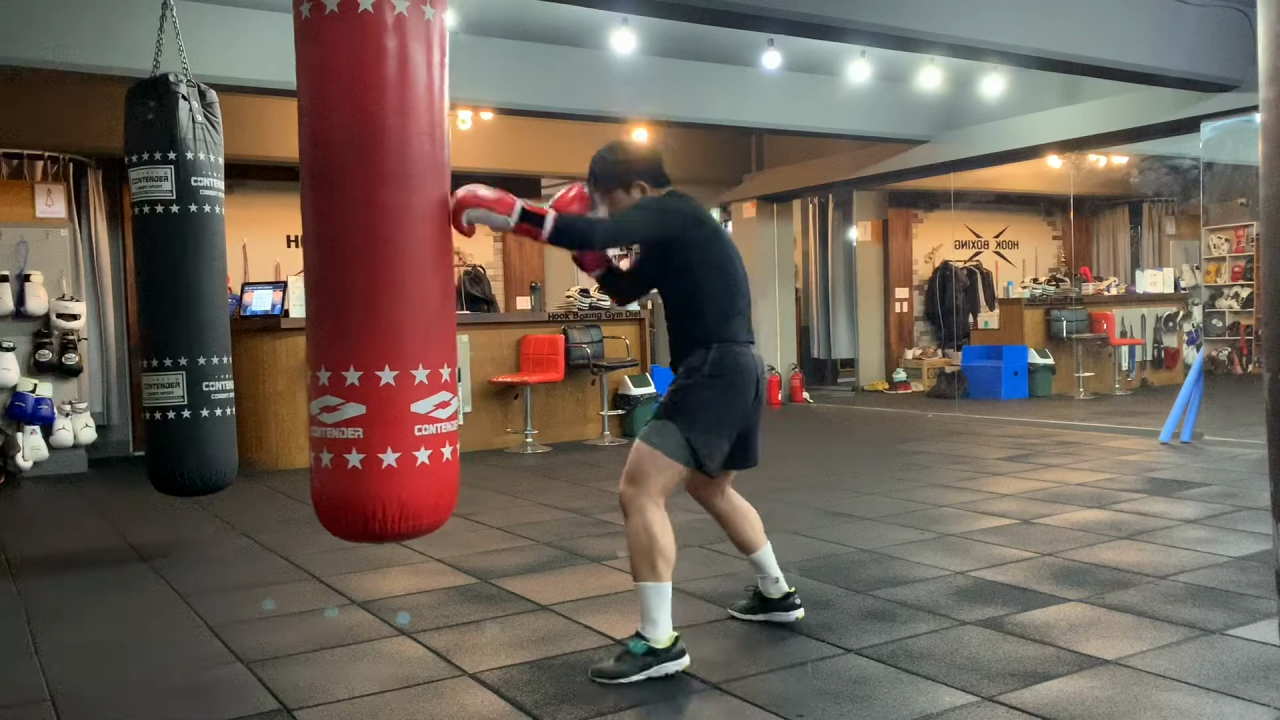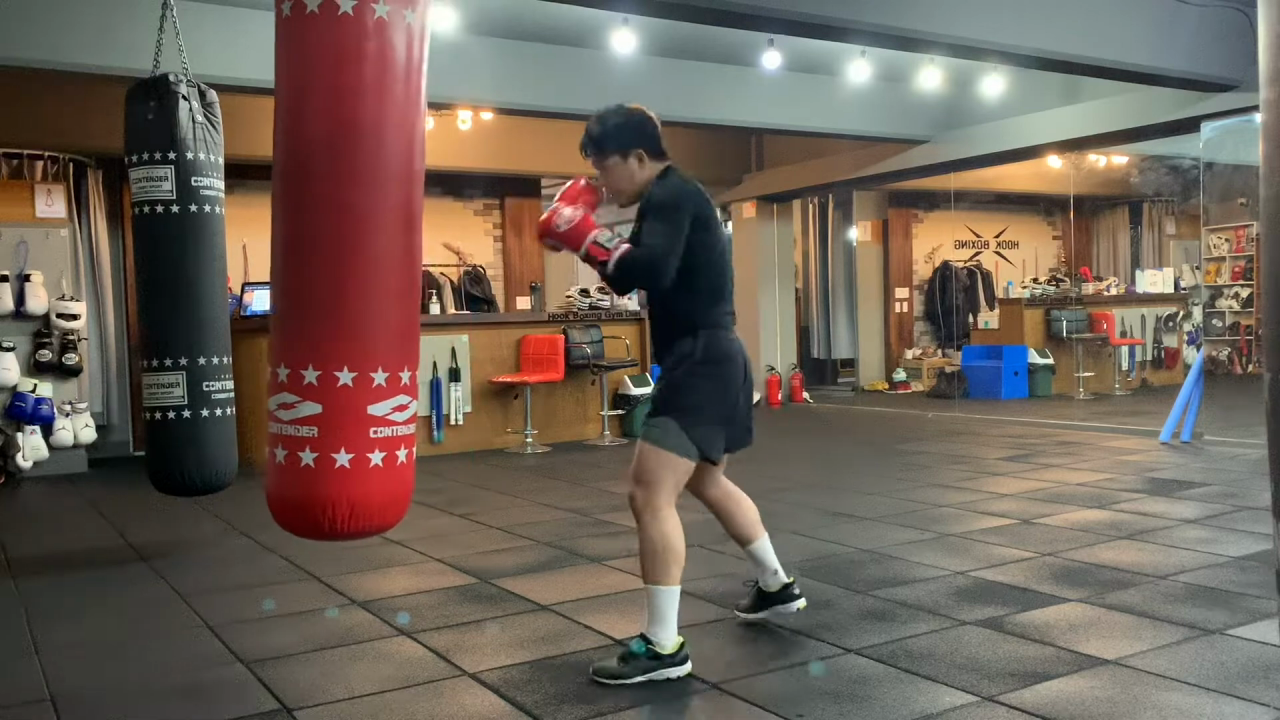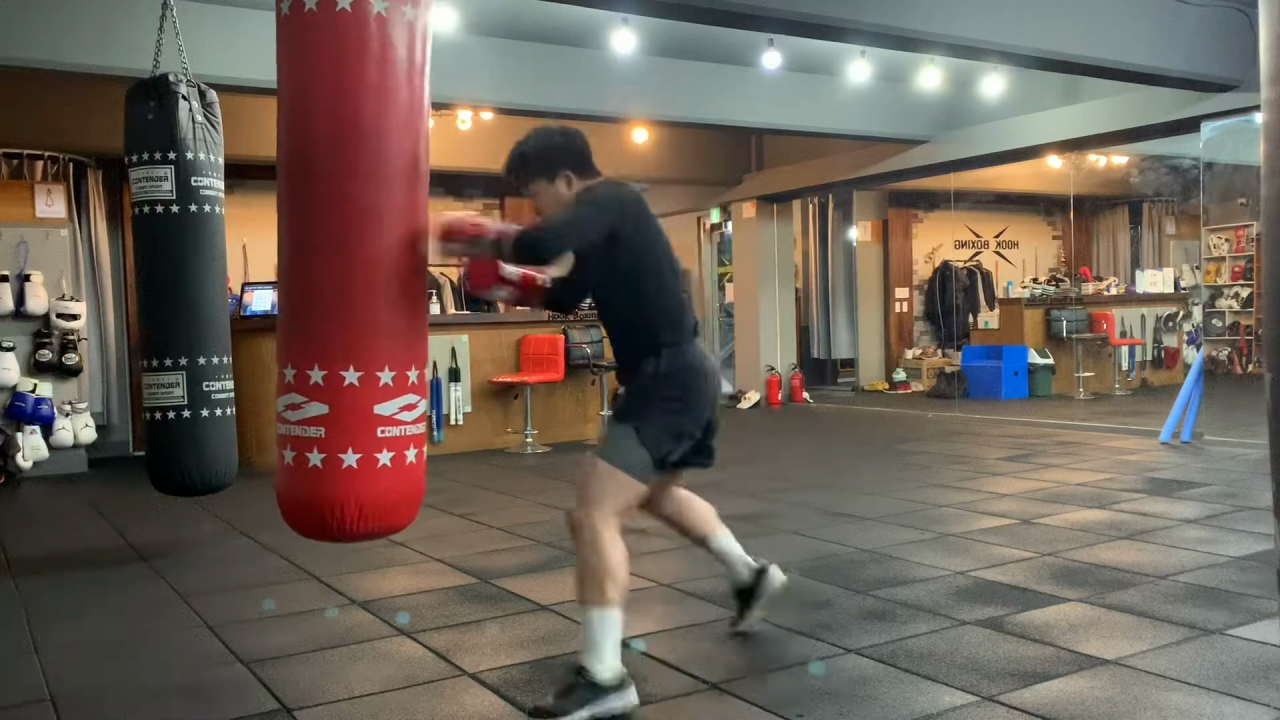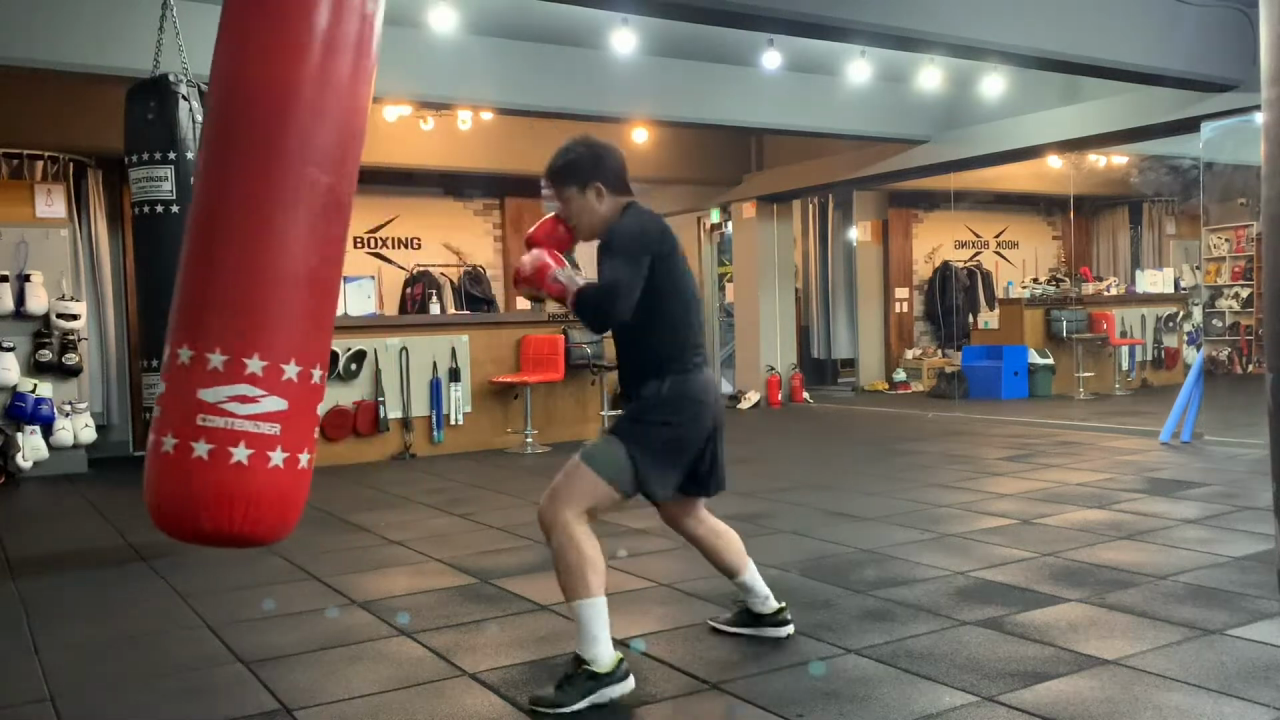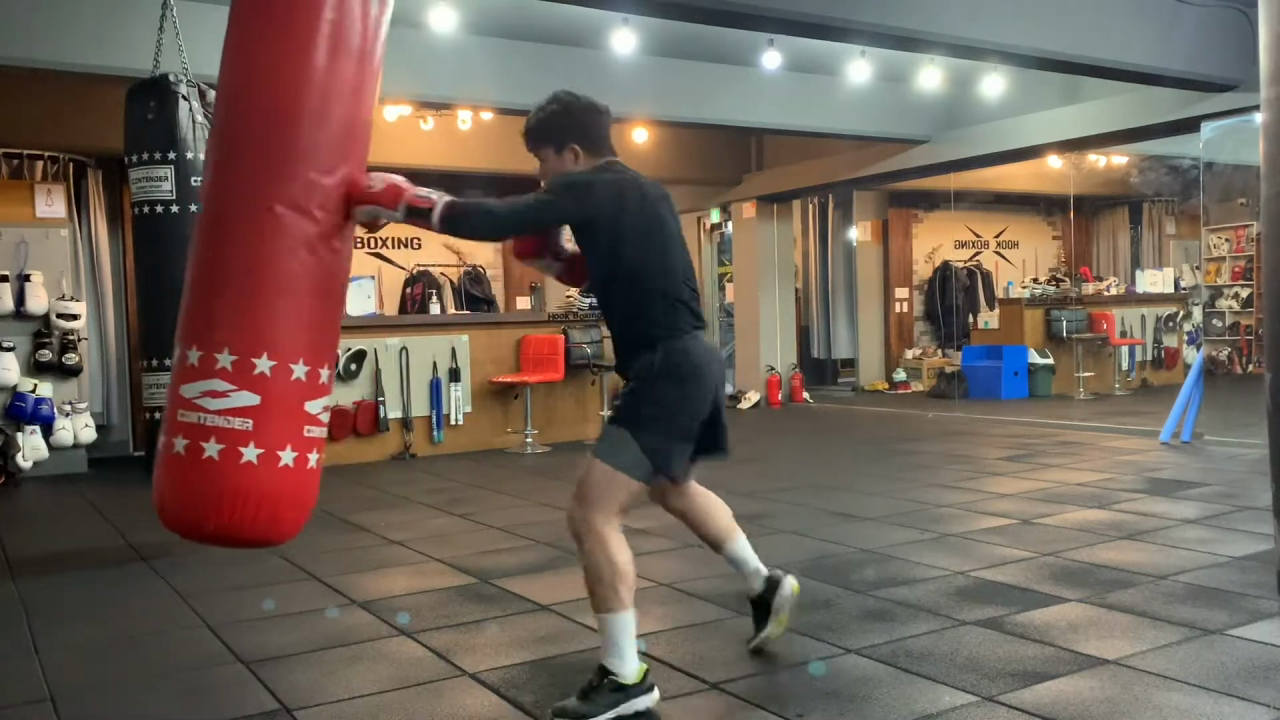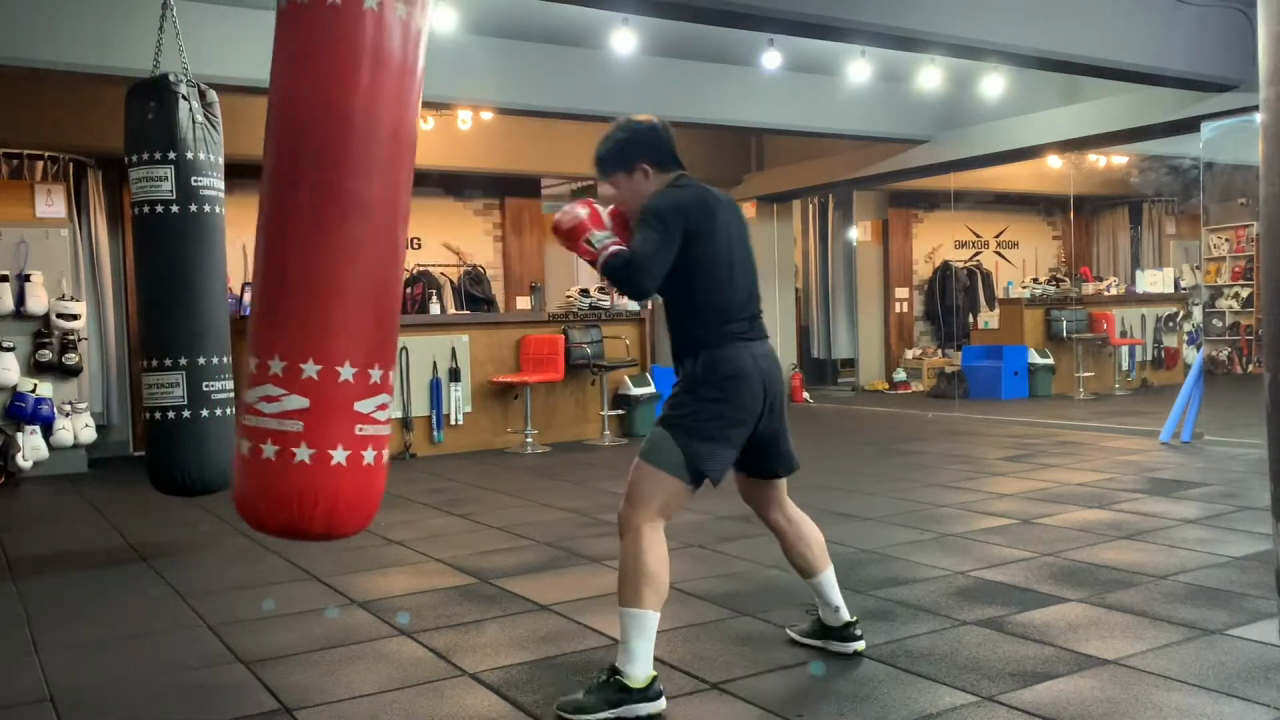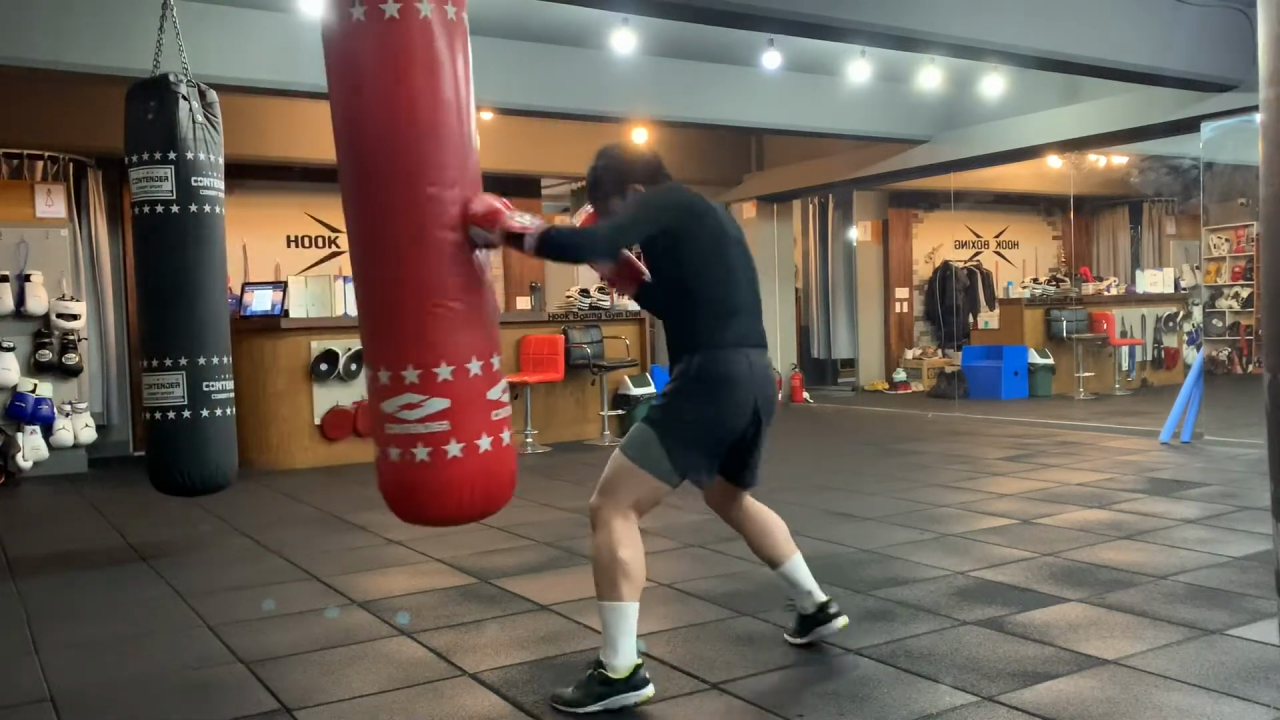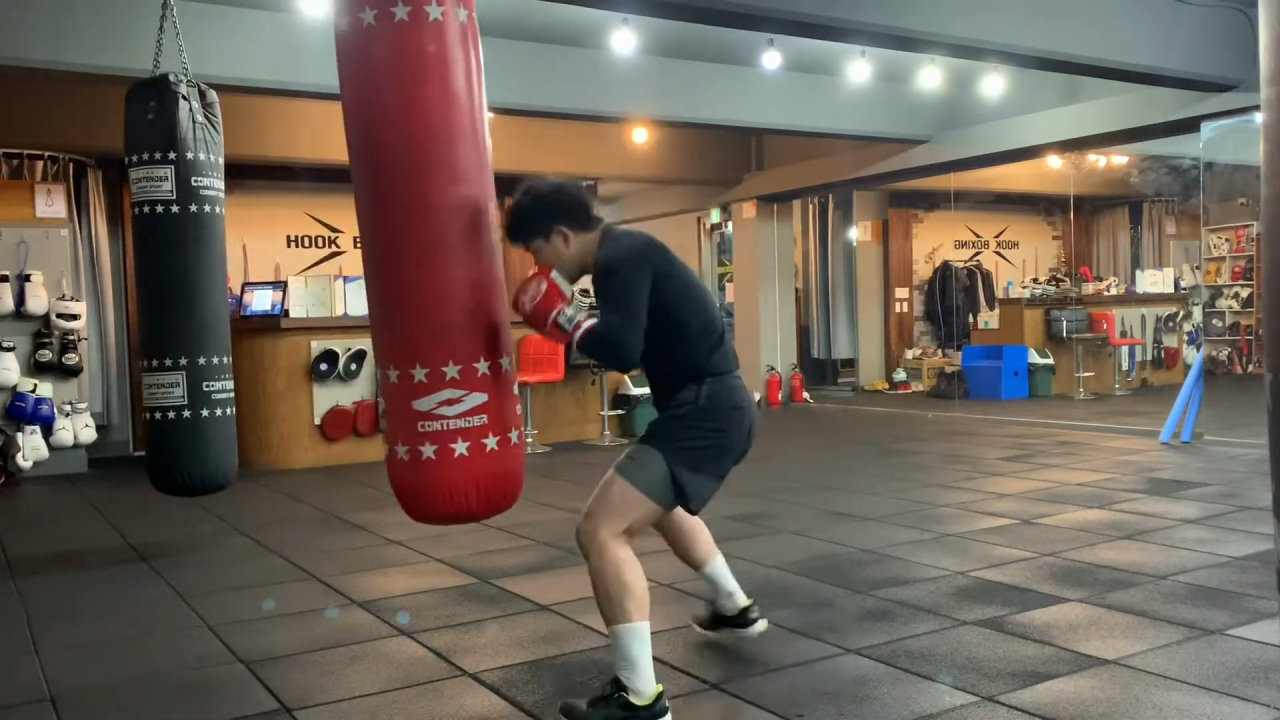
dt=0.5s
person 1, frame 1
left shoulder: (671, 210)
right shoulder: (674, 228)
left elbow: (587, 237)
right elbow: (626, 290)
left wrist: (508, 211)
right wrist: (588, 253)
left hip: (715, 375)
right hip: (735, 372)
left knee: (638, 495)
right knee: (712, 491)
left ankle: (658, 642)
right ankle: (778, 594)
person 1, frame 2
left shoulder: (673, 194)
right shoulder: (662, 200)
left elbow: (650, 271)
right elbow: (625, 279)
left wrist: (586, 237)
right wrist: (584, 239)
left hip: (700, 363)
right hip: (709, 361)
left knee: (649, 495)
right knee: (706, 482)
left ankle: (663, 645)
right ankle: (776, 586)
person 1, frame 3
left shoulder: (608, 202)
right shoulder: (598, 217)
left elbow: (534, 242)
right elbow: (562, 294)
left wrist: (479, 238)
right wrist: (503, 281)
left hip: (668, 381)
right hip: (675, 378)
left knee: (592, 514)
right knee: (663, 495)
right ankle: (749, 575)
person 1, frame 4
left shoulder: (631, 230)
right shoulder: (640, 230)
left elbow: (607, 308)
right elbow: (612, 309)
left wrist: (552, 278)
right wrist: (558, 273)
left hip: (668, 403)
right hip: (691, 397)
left knee: (560, 511)
right knee: (687, 515)
left ankle: (600, 664)
right ankle: (766, 609)
person 1, frame 5
left shoulder: (593, 191)
right shoulder: (642, 191)
left elbow: (517, 221)
left wrist: (403, 199)
right wrist: (557, 258)
left hip: (669, 373)
right hip: (692, 364)
left knee: (592, 515)
right knee: (676, 489)
right ankle: (763, 585)
person 1, frame 6
left shoulder: (670, 204)
right shoulder: (719, 204)
left elbow: (637, 281)
left wrist: (592, 239)
right wrist: (624, 240)
left hip: (715, 377)
right hip: (756, 368)
left knee: (640, 517)
right knee: (772, 505)
right ankle: (838, 621)
person 1, frame 7
left shoulder: (664, 206)
right shoulder: (709, 217)
left elbow: (588, 244)
left wrist: (509, 227)
right wrist: (637, 282)
left hip: (710, 379)
right hip: (752, 375)
left knee: (611, 510)
right knee: (731, 499)
left ankle: (619, 672)
right ankle: (816, 608)
person 1, frame 8
left shoulder: (622, 255)
right shoulder: (621, 251)
left elbow: (620, 348)
right elbow: (631, 342)
left wrist: (561, 317)
right wrist: (569, 322)
left hip: (708, 409)
right hip: (713, 406)
left knee: (601, 531)
right knee: (661, 509)
right ankle: (734, 606)
